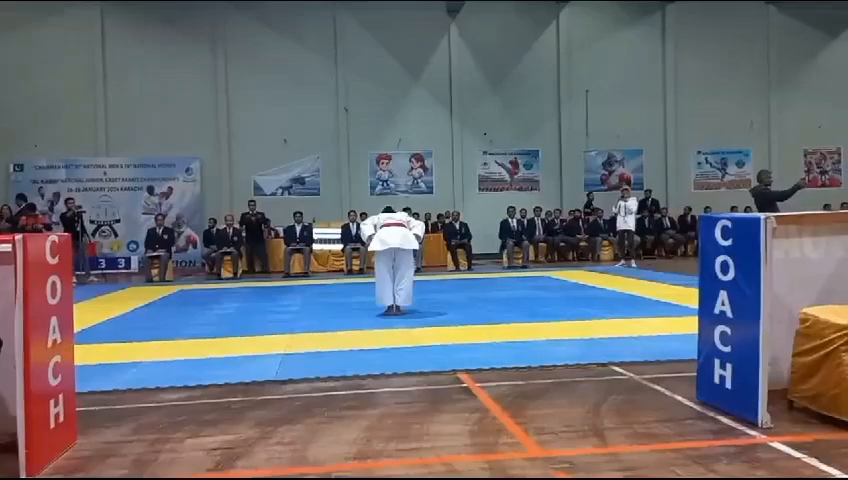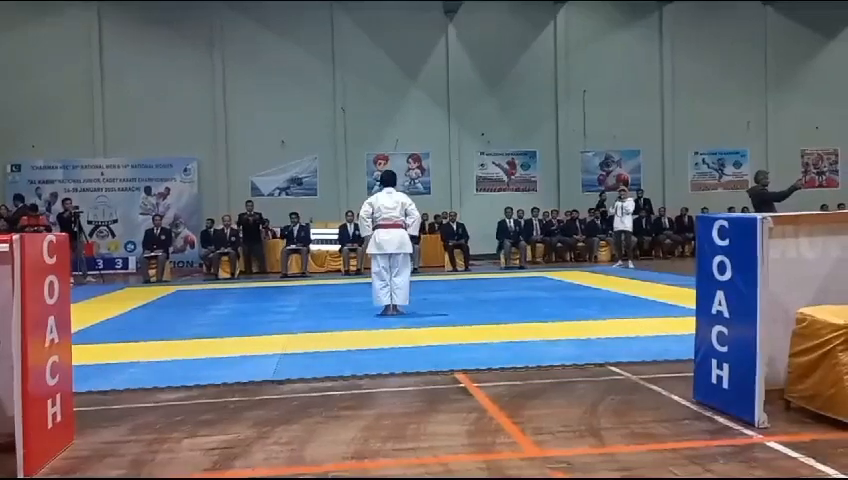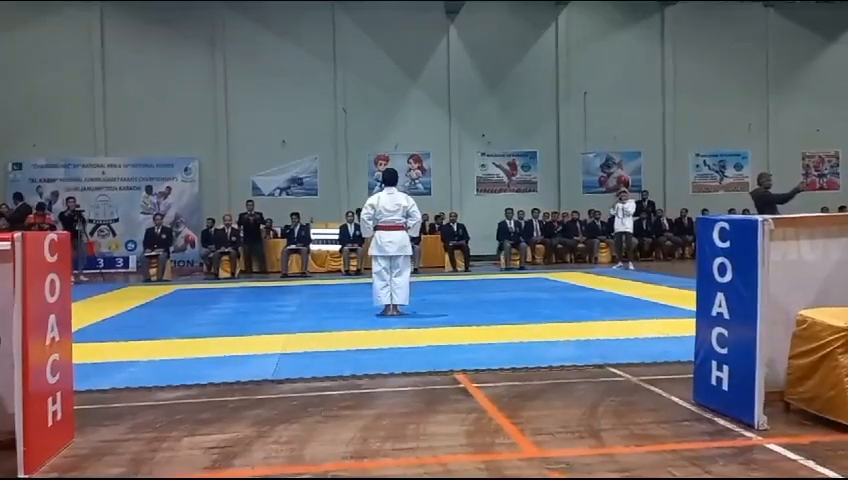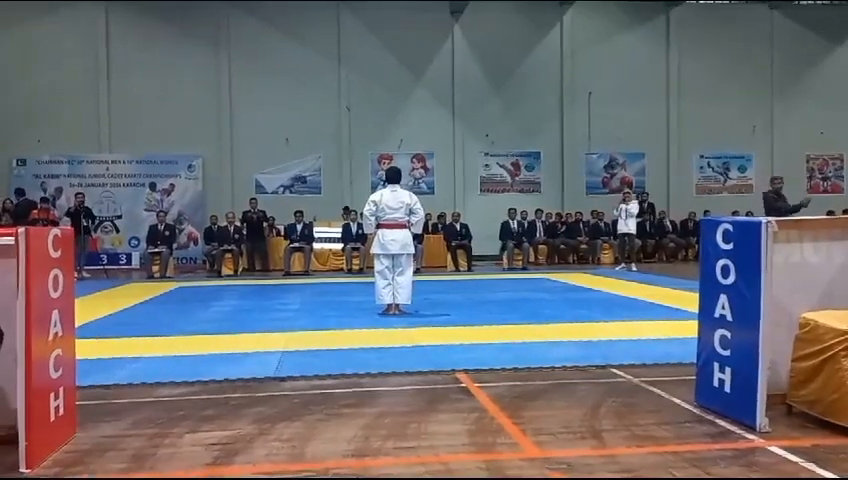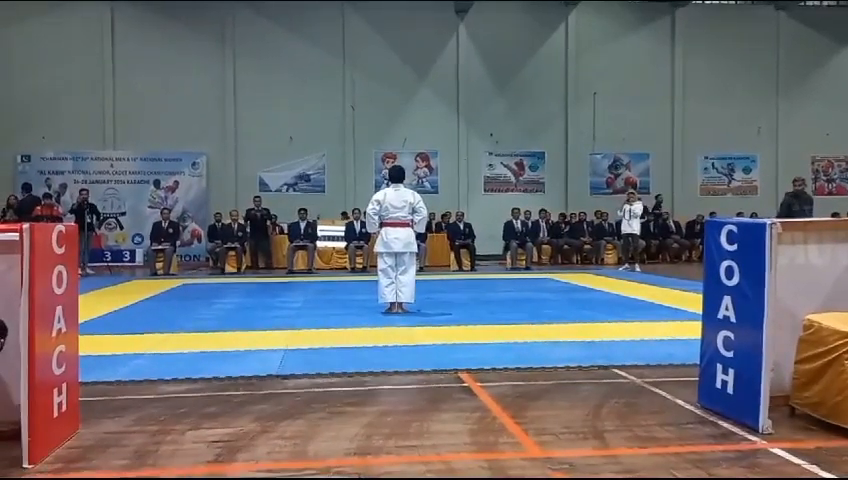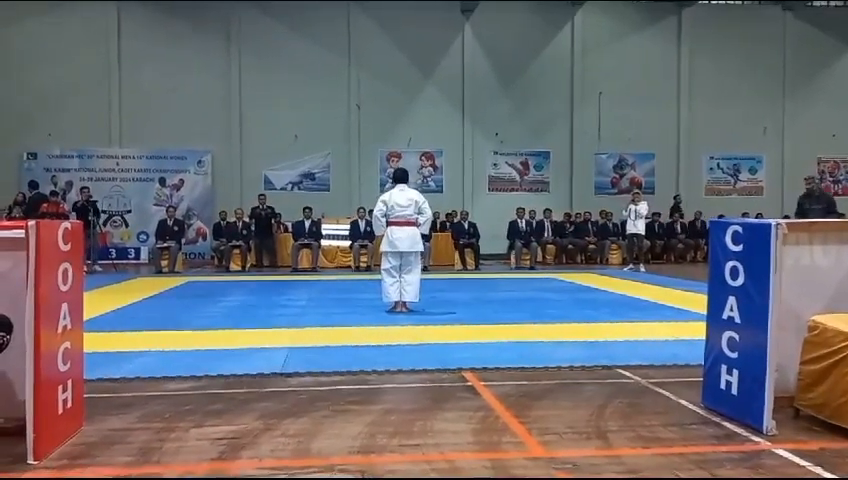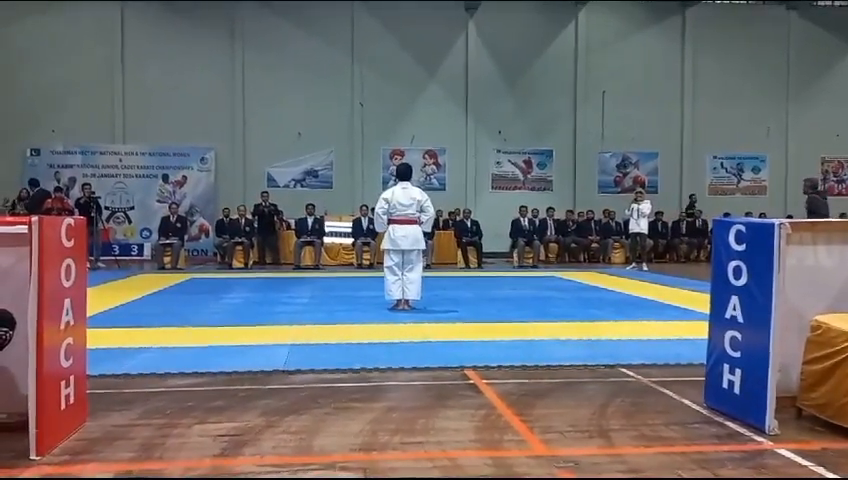
dt=0.5s
person 1, frame 1
left shoulder: (377, 217)
right shoulder: (404, 216)
left elbow: (365, 225)
right elbow: (419, 225)
left wrist: (369, 237)
right wrist: (416, 237)
left hip: (384, 238)
right hip: (403, 237)
left knee: (384, 275)
right knee: (404, 274)
left ankle: (389, 307)
right ankle: (399, 307)
person 1, frame 2
left shoulder: (374, 199)
right shoulder: (403, 197)
left elbow: (364, 216)
right elbow: (415, 216)
left wrist: (368, 235)
right wrist: (408, 232)
left hip: (380, 238)
right hip: (400, 237)
left knee: (381, 274)
right knee: (400, 273)
left ankle: (387, 307)
right ankle: (396, 307)
person 1, frame 3
left shoulder: (375, 198)
right shoulder: (405, 198)
left elbow: (365, 217)
right elbow: (416, 217)
left wrist: (371, 234)
right wrist: (408, 233)
left hip: (381, 238)
right hip: (400, 238)
left knee: (381, 274)
right knee: (400, 274)
left ankle: (387, 307)
right ankle: (396, 307)
person 1, frame 4
left shoulder: (377, 195)
right shoulder: (409, 196)
left elbow: (367, 214)
right elbow: (419, 214)
left wrist: (372, 231)
right wrist: (411, 230)
left hip: (384, 236)
right hip: (403, 236)
left knee: (384, 273)
right knee: (403, 273)
left ankle: (389, 306)
right ankle: (398, 306)
person 1, frame 5
left shoulder: (381, 194)
right shoulder: (412, 194)
left elbow: (371, 213)
right elbow: (422, 213)
left wrist: (376, 229)
right wrist: (414, 228)
left hip: (387, 235)
right hip: (406, 235)
left knee: (387, 271)
right knee: (406, 271)
left ankle: (392, 305)
right ankle: (401, 305)
person 1, frame 6
left shoulder: (386, 195)
right shoulder: (416, 194)
left elbow: (377, 215)
right elbow: (427, 214)
left wrist: (382, 232)
right wrist: (419, 229)
left hip: (393, 235)
right hip: (411, 235)
left knee: (390, 271)
right knee: (410, 271)
left ankle: (396, 303)
right ankle: (405, 304)
person 1, frame 7
left shoulder: (389, 193)
right shoulder: (419, 193)
left elbow: (379, 212)
right elbow: (429, 212)
left wrist: (384, 229)
right wrist: (420, 227)
left hip: (394, 233)
right hip: (413, 233)
left knee: (393, 269)
right knee: (412, 269)
left ankle: (398, 301)
right ankle: (407, 301)
